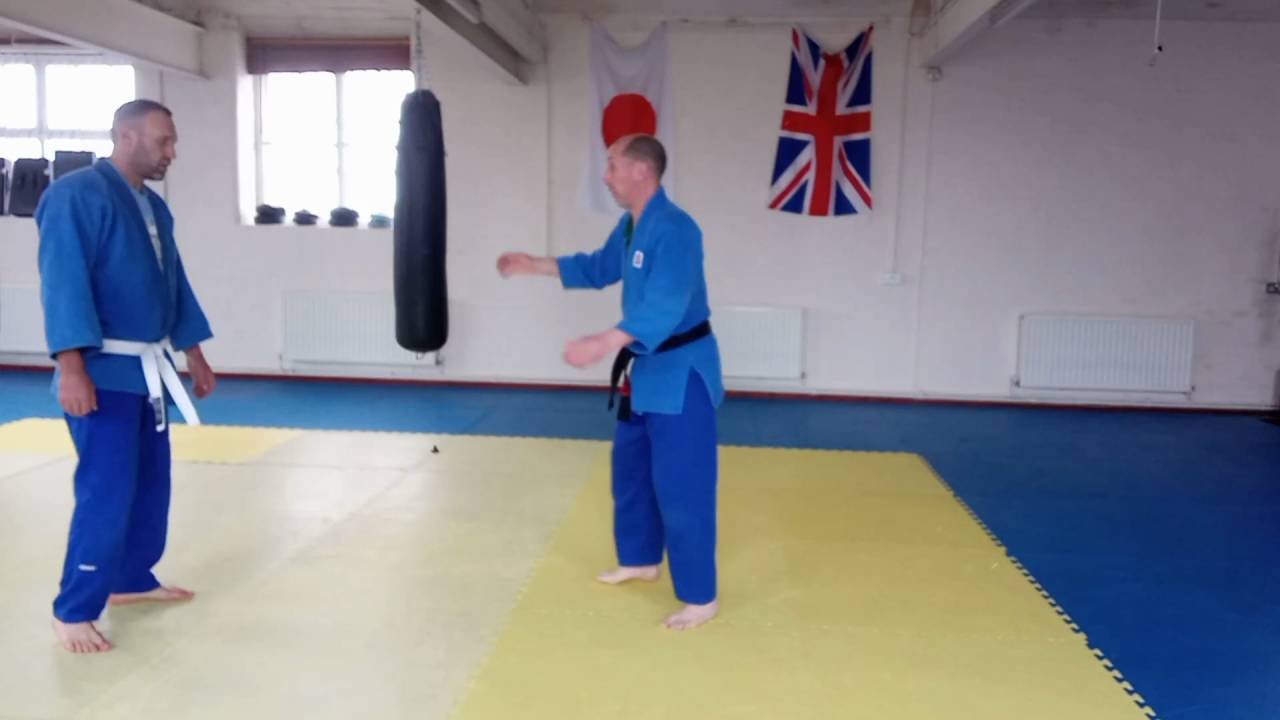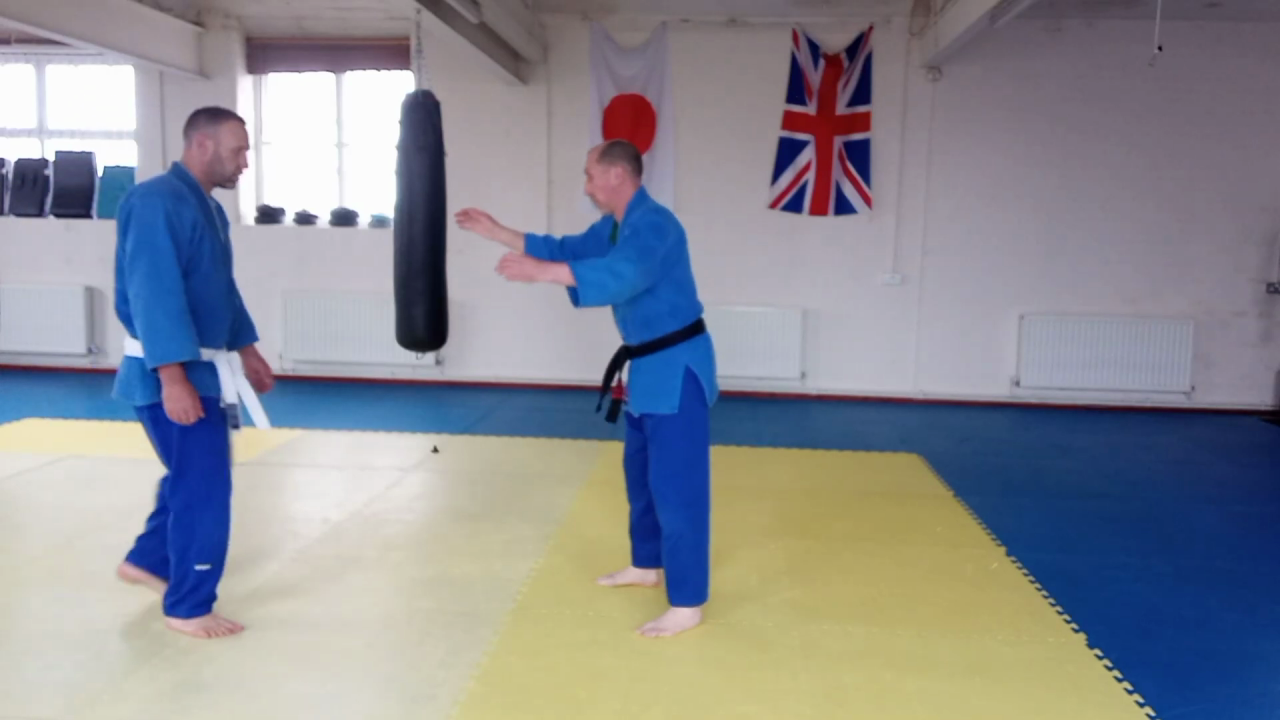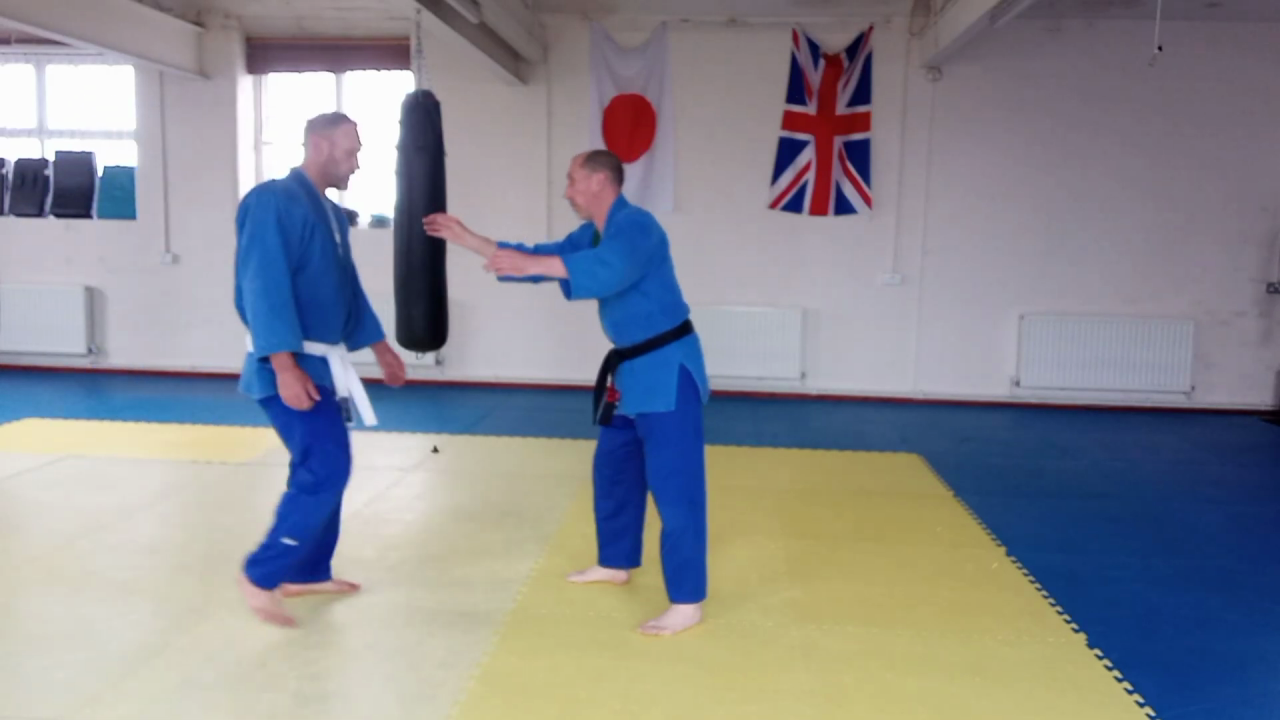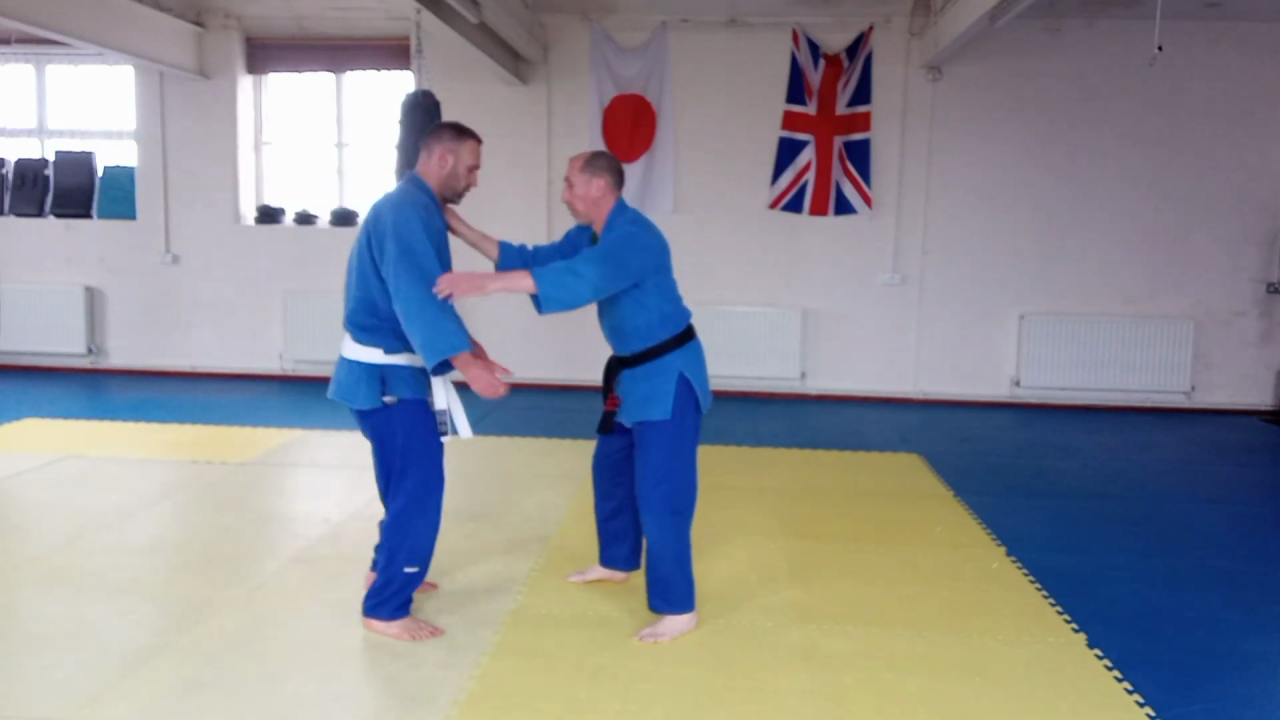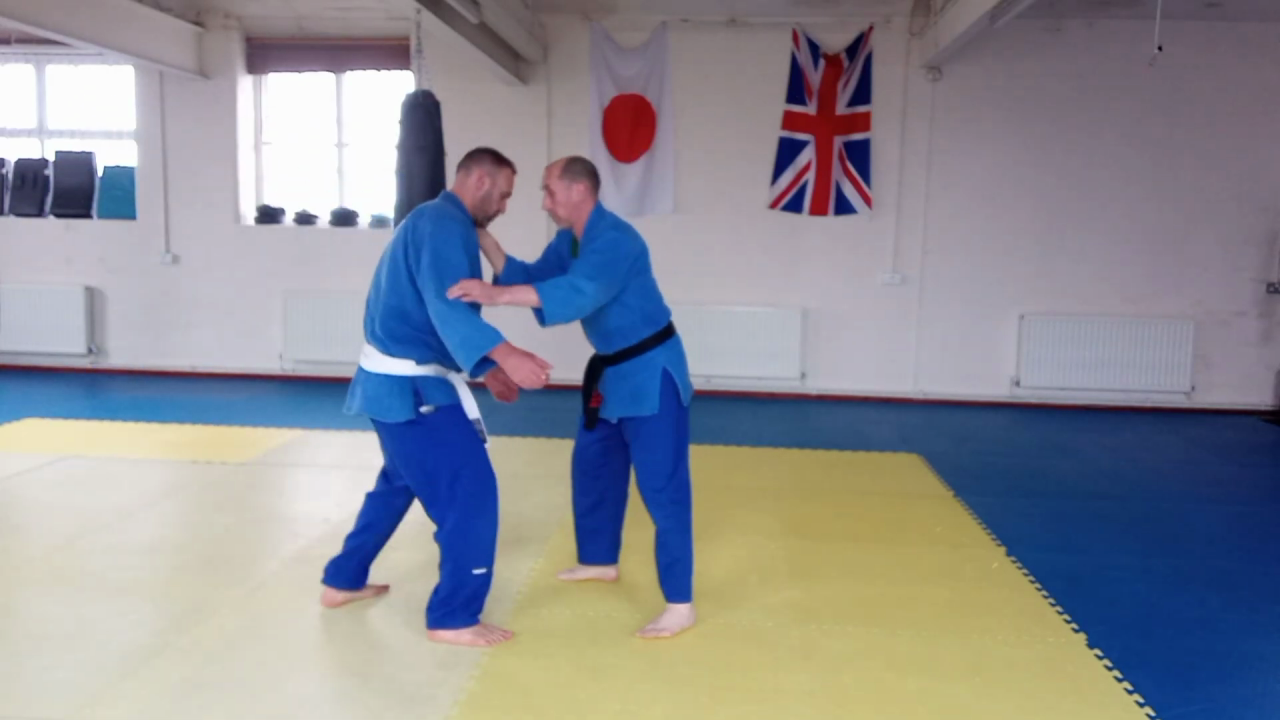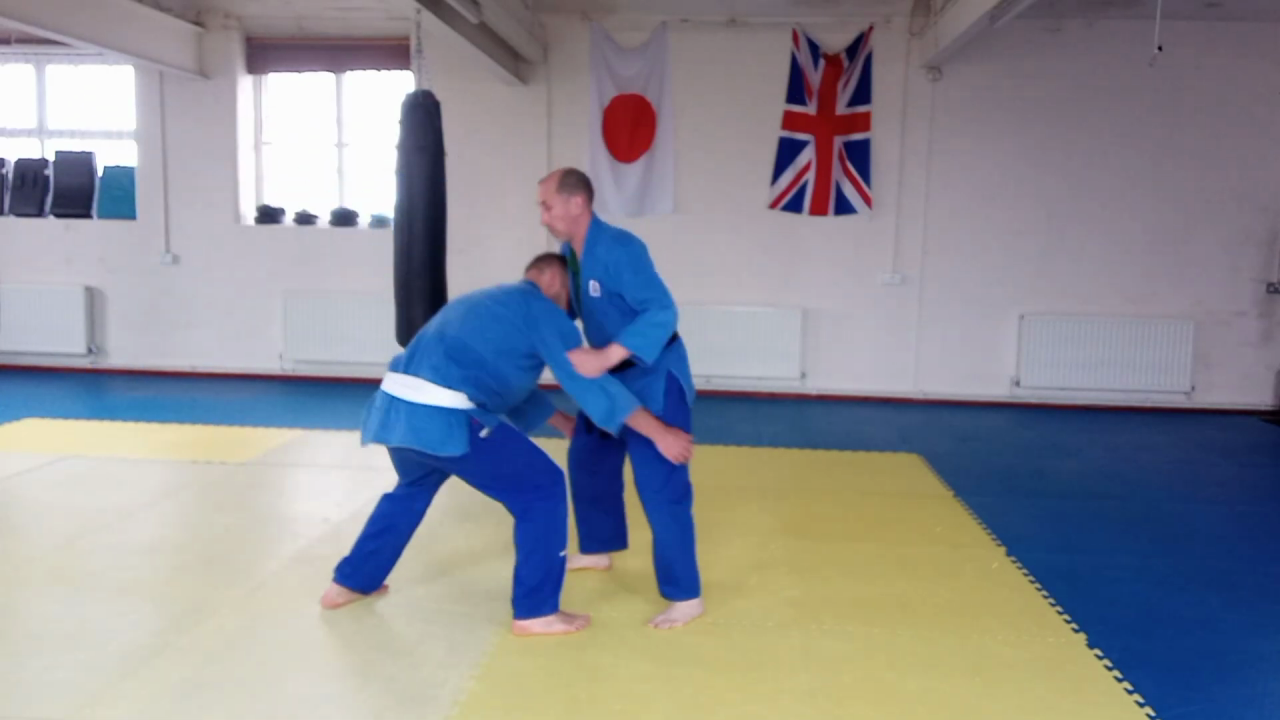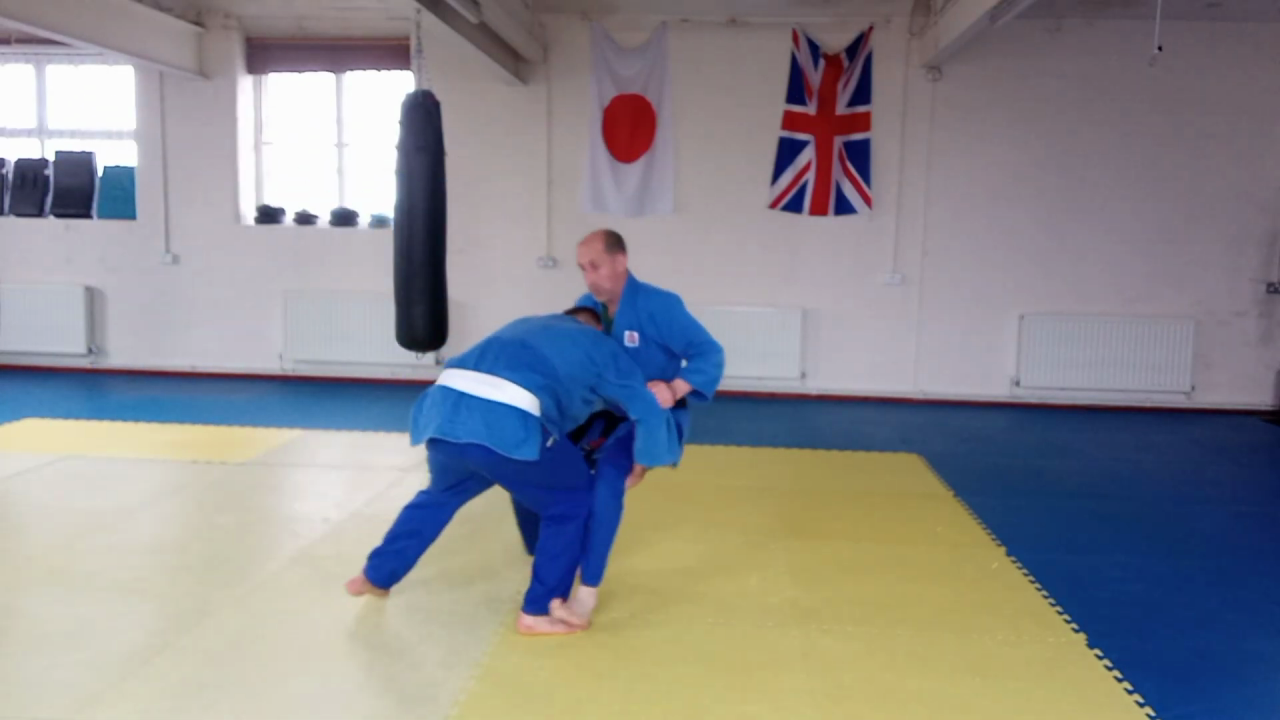
dt=0.7s
person 1, frame 1
left shoulder: (153, 205)
right shoulder: (76, 195)
left elbow: (173, 284)
right elbow: (63, 286)
left wrist: (194, 353)
right wrist: (71, 367)
left hip: (146, 366)
right hip: (99, 369)
left knee: (149, 482)
right knee: (108, 490)
left ankle: (132, 580)
right ankle: (73, 611)
person 1, frame 2
left shoulder: (207, 208)
right shoulder: (156, 202)
right elbow: (154, 297)
left wrist: (247, 352)
right wrist: (173, 378)
left hip: (201, 368)
right hip: (171, 375)
left knee: (193, 477)
right knee: (202, 486)
left ankle: (148, 560)
right ankle: (187, 606)
person 1, frame 3
left shoulder: (331, 213)
right shoulder: (271, 203)
left elbow: (347, 288)
right elbow: (265, 290)
left wrist: (379, 346)
right wrist: (285, 366)
left hip: (321, 361)
right hip: (290, 366)
left knee: (320, 469)
right knee: (325, 470)
left ankle: (304, 570)
right ankle: (265, 574)
person 1, frame 4
left shoulder: (413, 209)
right shoulder: (407, 213)
left elbow: (427, 295)
right elbow: (418, 300)
left wrist: (468, 345)
right wrist: (469, 364)
left hip: (385, 368)
right hip: (385, 373)
left knee: (411, 474)
right knee: (417, 484)
left ankle: (388, 570)
right ankle: (386, 608)
person 1, frame 5
left shoulder: (432, 223)
right shoulder: (444, 224)
right elbow: (449, 308)
left wrist: (486, 367)
right wrist: (507, 356)
left hip: (386, 377)
right hip: (409, 384)
left knee: (401, 479)
right knee: (470, 494)
left ankle: (343, 580)
right ankle: (453, 618)
person 1, frame 6
left shoulder: (484, 301)
right shoulder: (540, 310)
right elbow: (584, 378)
left wrist: (562, 421)
right wrist: (657, 432)
left hip: (395, 405)
right hip: (444, 417)
left knee: (414, 487)
right knee: (542, 489)
left ankle: (350, 582)
right ankle: (535, 611)
person 1, frame 7
left shoulder: (527, 327)
right shoulder: (602, 346)
right elbow: (652, 414)
right wrist: (639, 467)
left hip: (442, 407)
right hip: (504, 422)
left knee: (443, 493)
right knee: (573, 500)
left ankle: (376, 575)
right ankle: (541, 611)
person 2, frame 1
left shoulder: (674, 229)
right shoulder: (631, 227)
left elbow: (665, 306)
right elbow: (599, 268)
left wrist: (603, 343)
right wrist: (535, 266)
left hip: (682, 369)
right hip: (651, 367)
left knee: (681, 483)
right knee: (632, 467)
left ankle: (701, 596)
right ankle: (639, 560)
person 2, frame 2
left shoulder: (653, 224)
right shoulder: (613, 226)
left elbow: (618, 275)
right elbow: (568, 250)
left wrist: (541, 272)
right wrist: (497, 232)
left hip: (677, 367)
right hip: (650, 365)
left knee: (676, 483)
right knee: (642, 471)
left ankle: (687, 603)
right ankle: (648, 563)
person 2, frame 3
left shoulder: (635, 226)
right shoulder: (591, 234)
left elbow: (609, 270)
right elbow: (542, 256)
left wrist: (531, 265)
right wrist: (466, 238)
left hip: (668, 367)
right hip: (633, 368)
left knee: (674, 483)
right knee: (613, 467)
left ankle: (688, 602)
right ankle: (616, 562)
person 2, frame 4
left shoulder: (634, 235)
right shoulder: (589, 234)
left elbow: (578, 279)
right elbow: (536, 259)
left wrist: (488, 283)
right wrist: (462, 230)
left hip: (668, 375)
right hip: (635, 372)
left knee: (661, 492)
right knee: (612, 470)
left ankle: (678, 609)
right ankle: (616, 562)
person 2, frame 5
left shoulder: (616, 239)
right shoulder: (568, 241)
left elbow: (580, 293)
right elbow: (530, 277)
left wrist: (496, 295)
right wrist: (481, 238)
left hip: (651, 371)
right hip: (614, 369)
left knee: (661, 486)
right knee: (593, 466)
left ankle: (680, 602)
right ankle: (599, 560)
person 2, frame 6
left shoulder: (619, 249)
right shoulder: (571, 254)
left elbow: (660, 313)
left wrist: (604, 357)
left hip: (655, 376)
right hip: (615, 377)
left knee: (659, 483)
right knee: (588, 460)
left ankle: (686, 597)
right ankle: (596, 550)
person 2, frame 7
left shoulder: (660, 307)
right shoulder: (586, 308)
left elbow: (709, 355)
left wrist: (674, 390)
right hip: (607, 420)
left knee: (609, 481)
left ankle: (587, 588)
